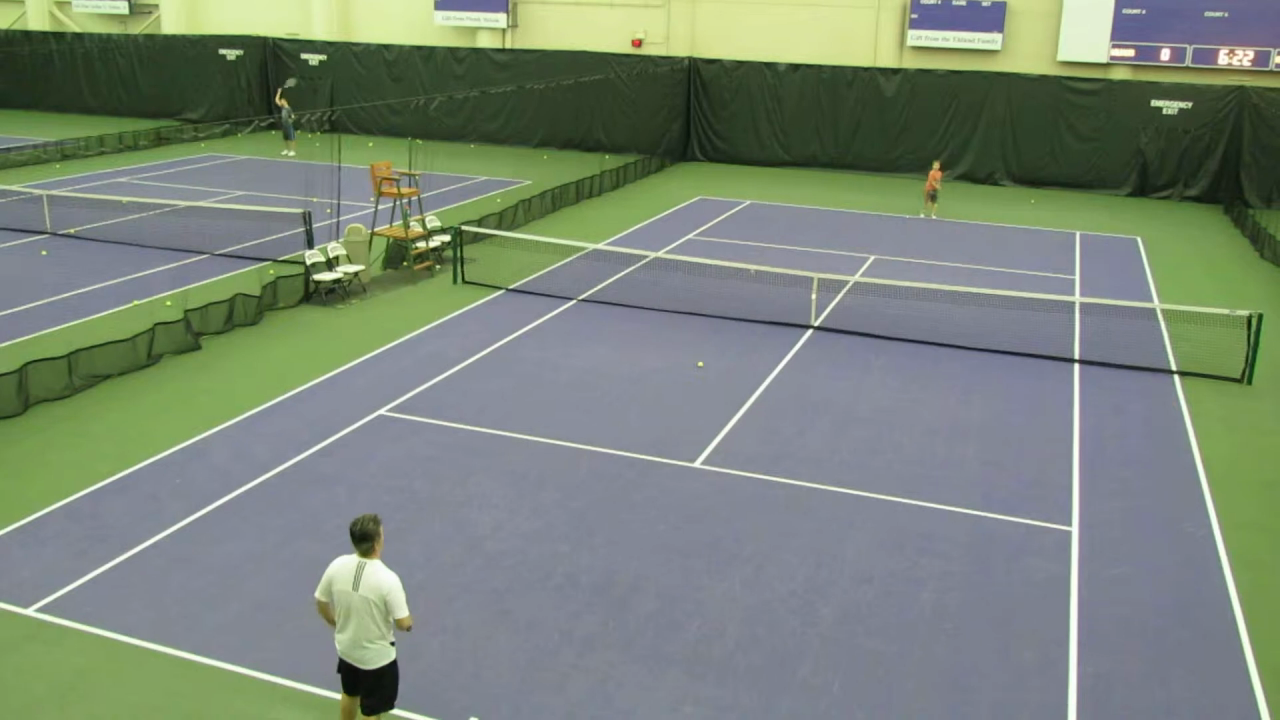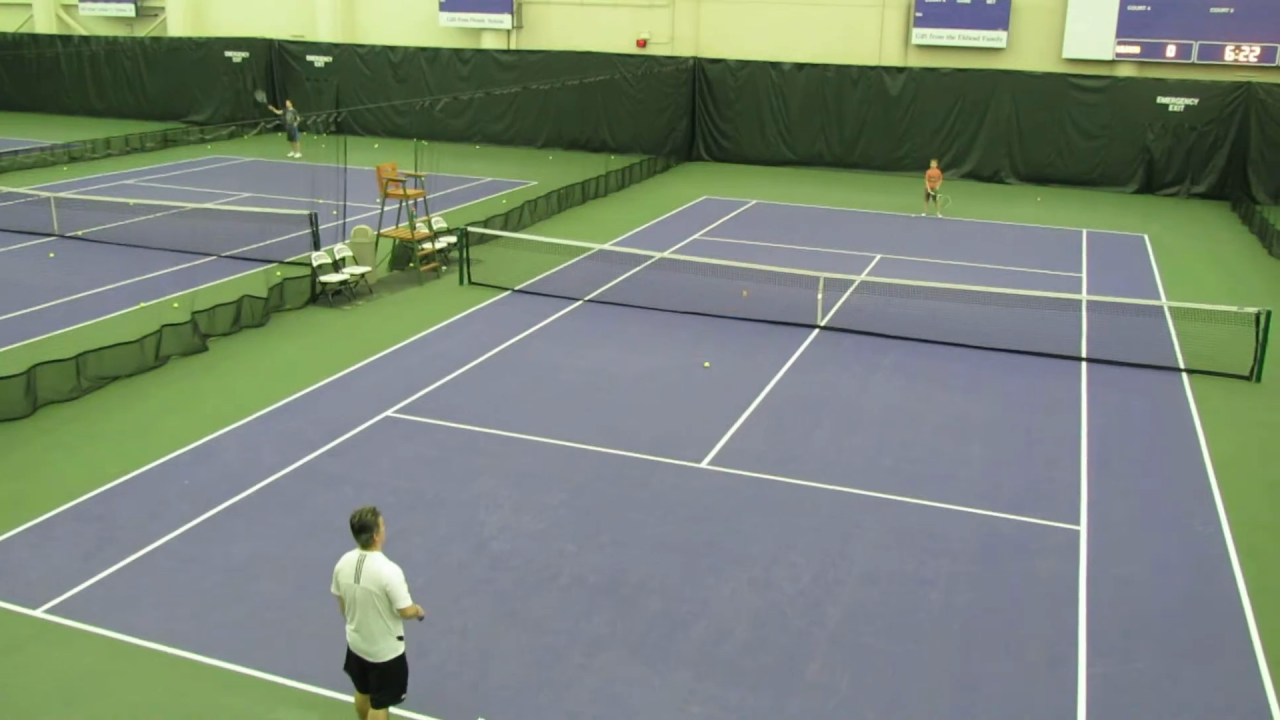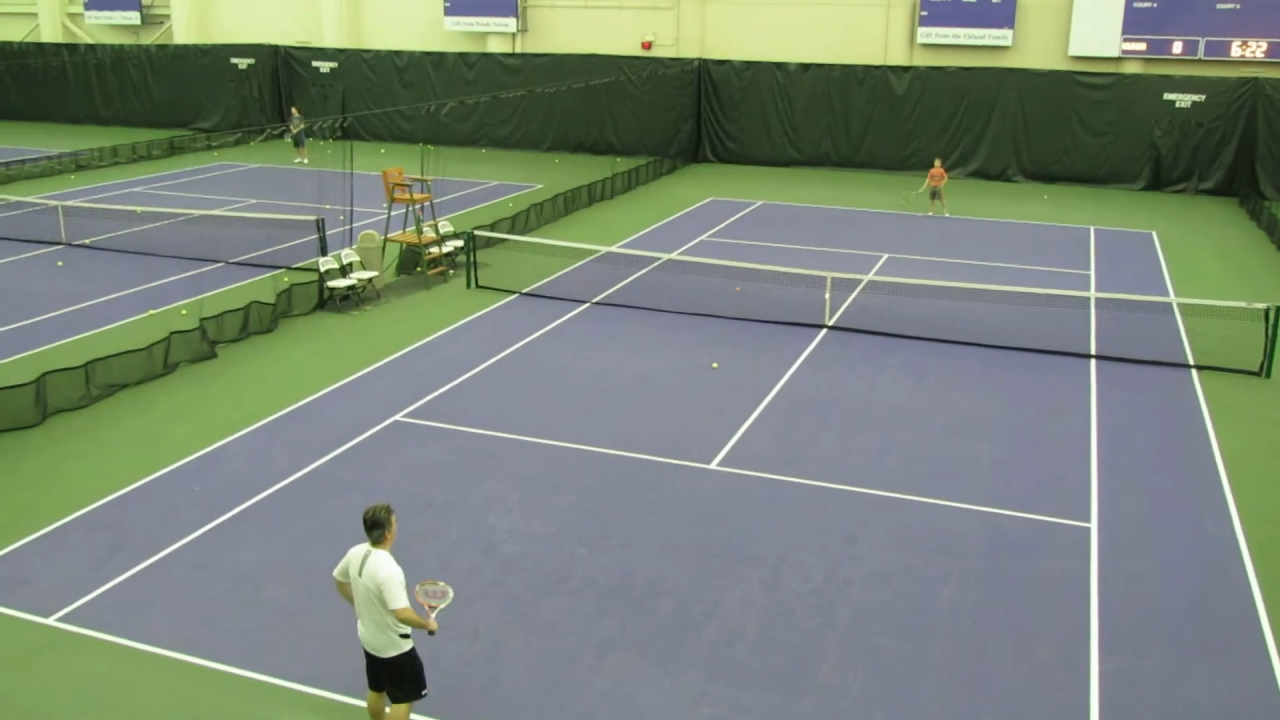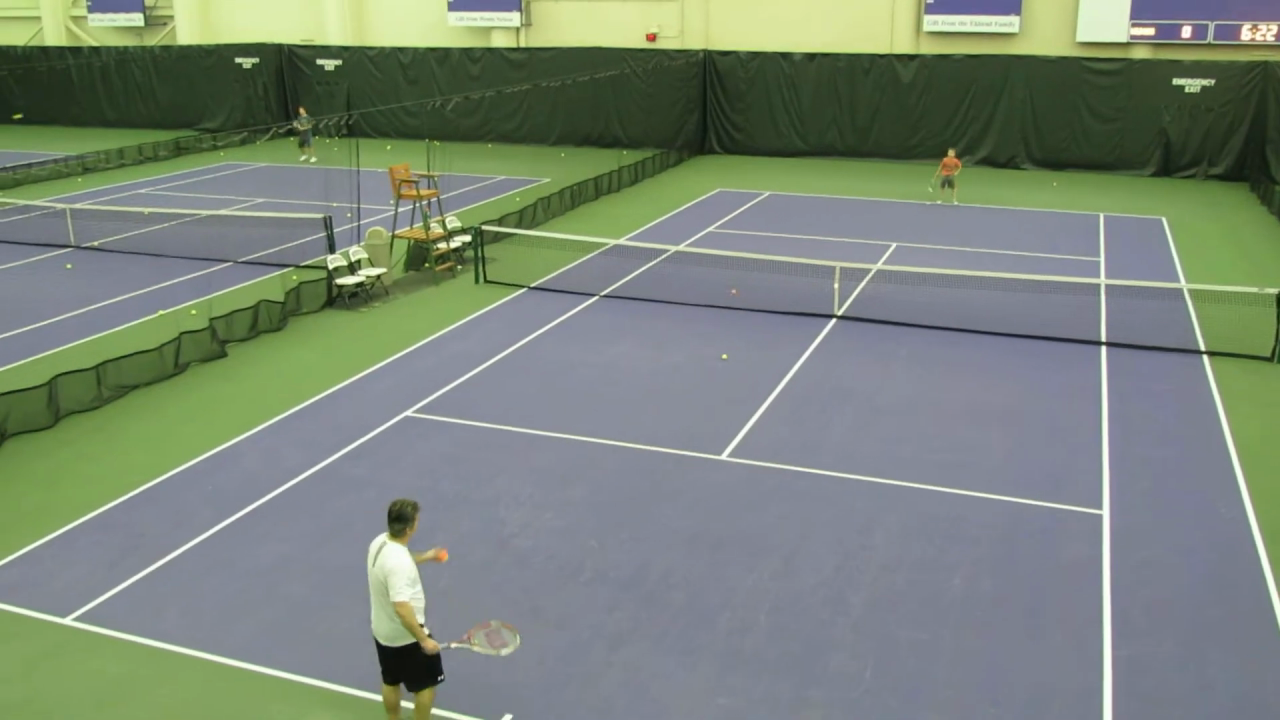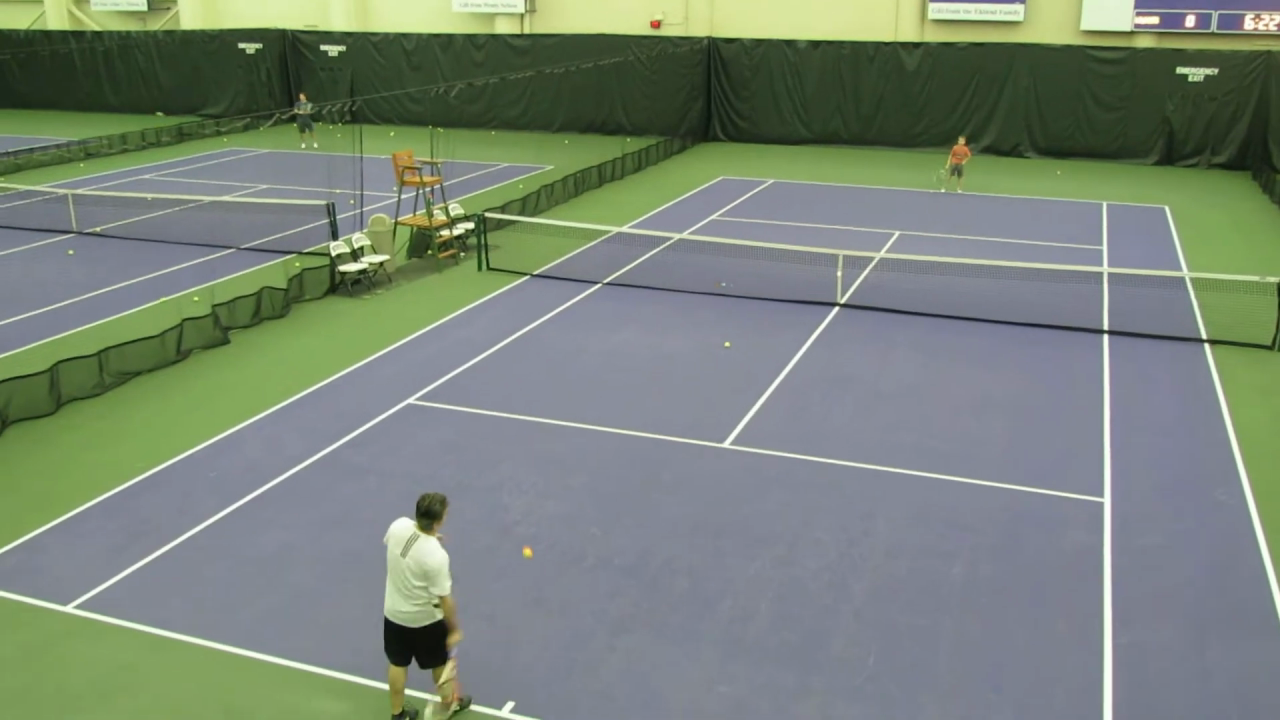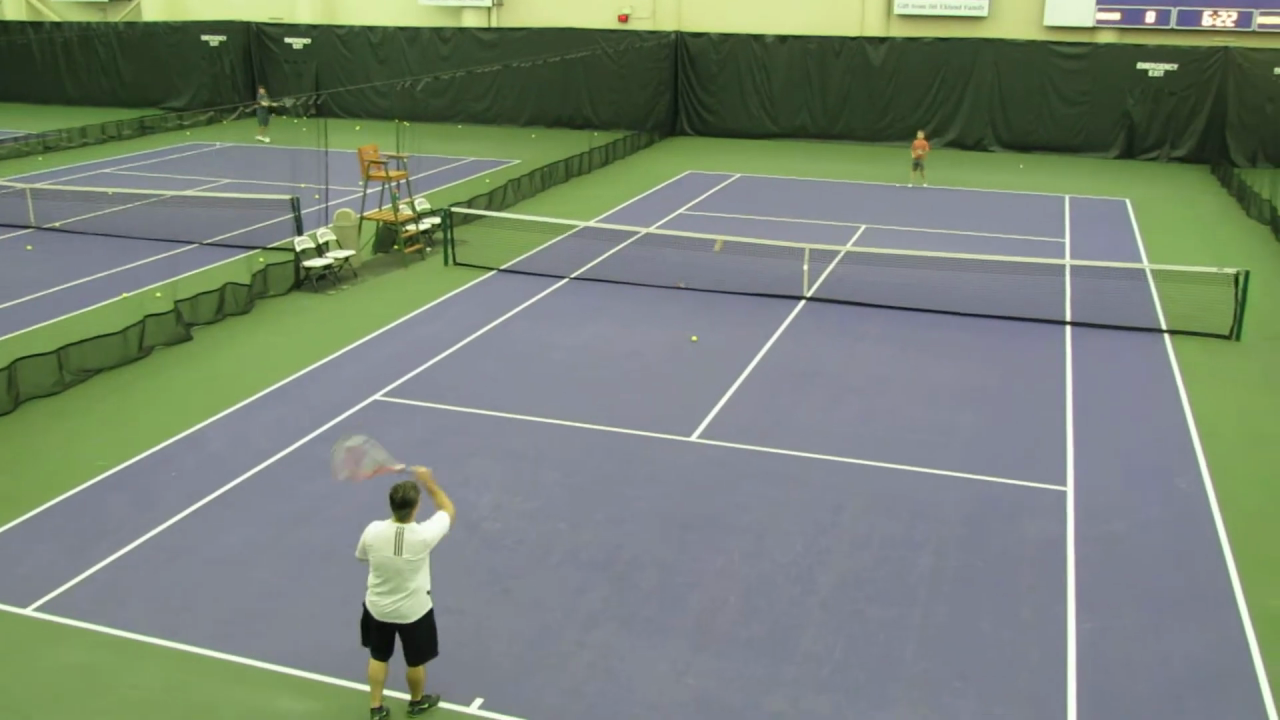
dt=0.4s
person 1, frame 1
left shoulder: (338, 566)
right shoulder: (387, 579)
left elbow: (321, 603)
right elbow: (403, 623)
right wrist: (409, 623)
left hip: (346, 648)
right hip: (377, 657)
left knee: (350, 693)
person 1, frame 2
left shoulder: (344, 562)
right shoulder: (388, 571)
left elbow: (342, 604)
right elbow: (406, 611)
right wrist: (419, 611)
left hip: (356, 643)
right hip: (386, 650)
left knee: (363, 692)
person 1, frame 3
left shoulder: (355, 554)
right shoulder: (388, 569)
left elbow: (340, 581)
right elbow: (402, 614)
right wrist: (427, 623)
left hip: (369, 638)
right hip: (394, 646)
left knee: (376, 690)
right knee: (403, 699)
person 1, frame 4
left shoulder: (380, 542)
right shoulder: (399, 562)
right elbow: (401, 608)
left wrist: (422, 557)
right wrist: (423, 639)
left hip: (381, 631)
right hip: (406, 636)
left knee: (391, 682)
right knee: (425, 685)
person 1, frame 5
left shoulder: (398, 526)
right shoulder: (435, 556)
right elbow: (444, 599)
right wrist: (454, 630)
left hip: (393, 612)
right hip: (424, 618)
left knee: (397, 663)
right knee: (441, 660)
person 1, frame 6
left shoulder: (373, 531)
right shoulder: (424, 535)
left elbow: (362, 557)
right elbow: (448, 510)
right wrist: (428, 482)
left hip: (377, 609)
right hip: (413, 611)
left knee: (378, 657)
right knee: (416, 661)
